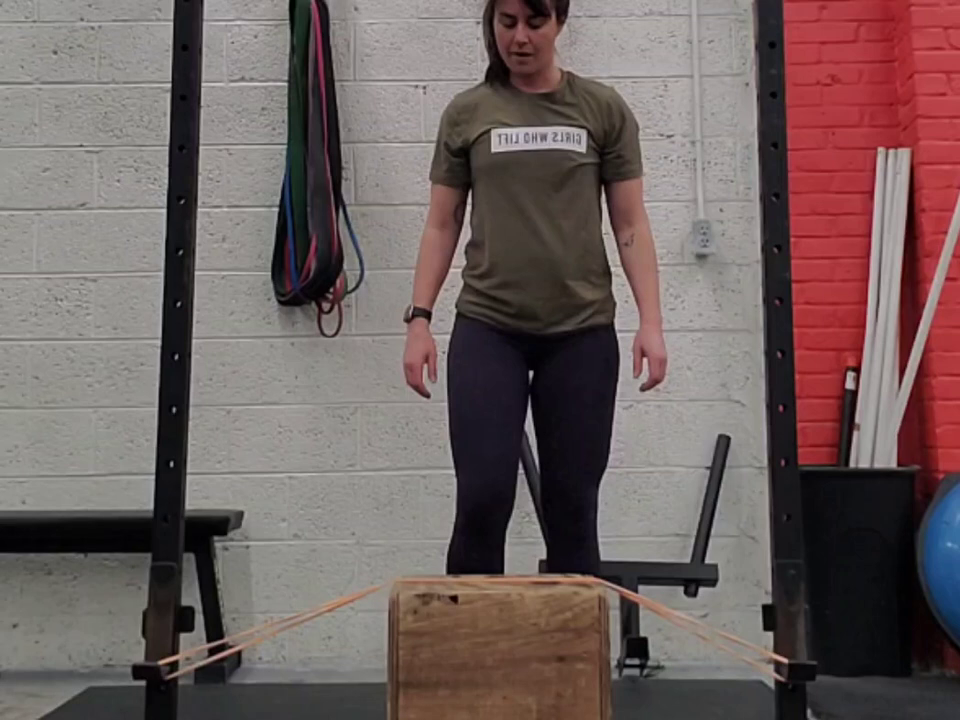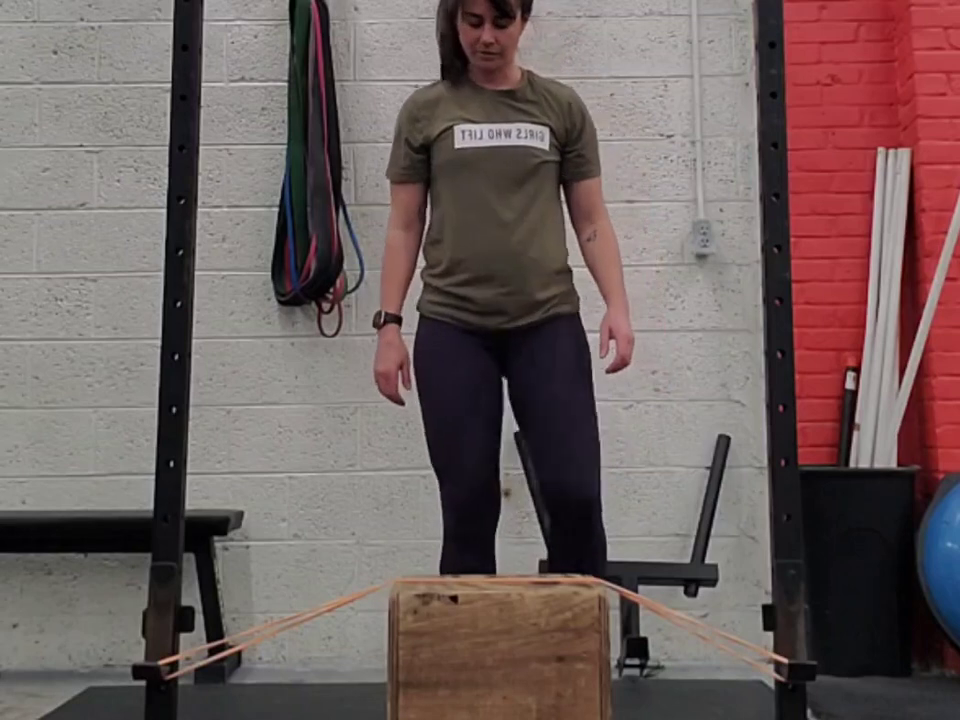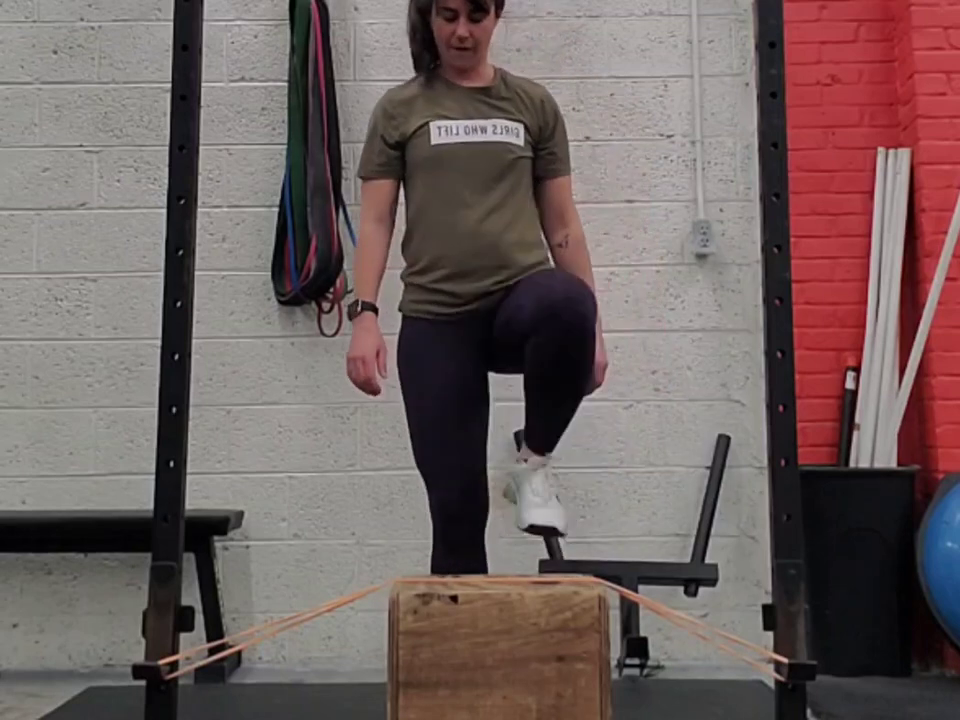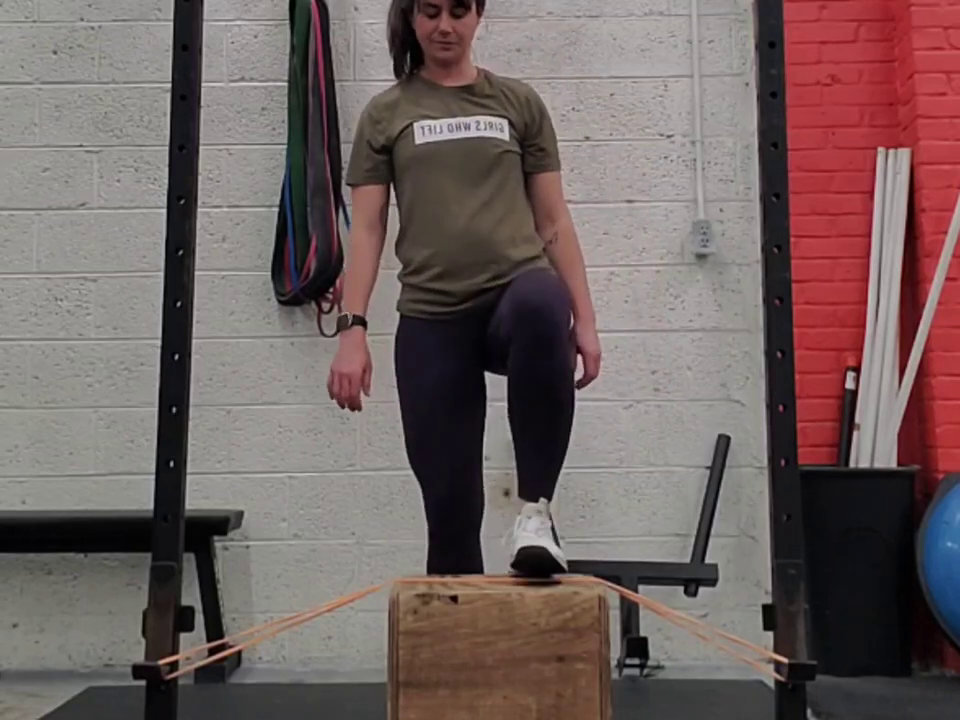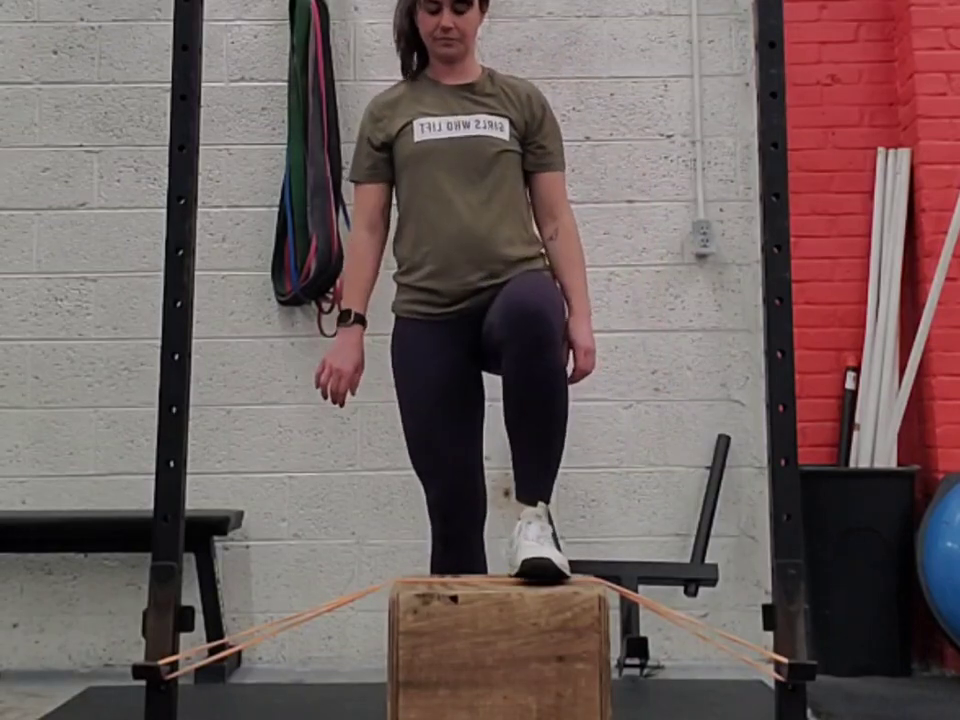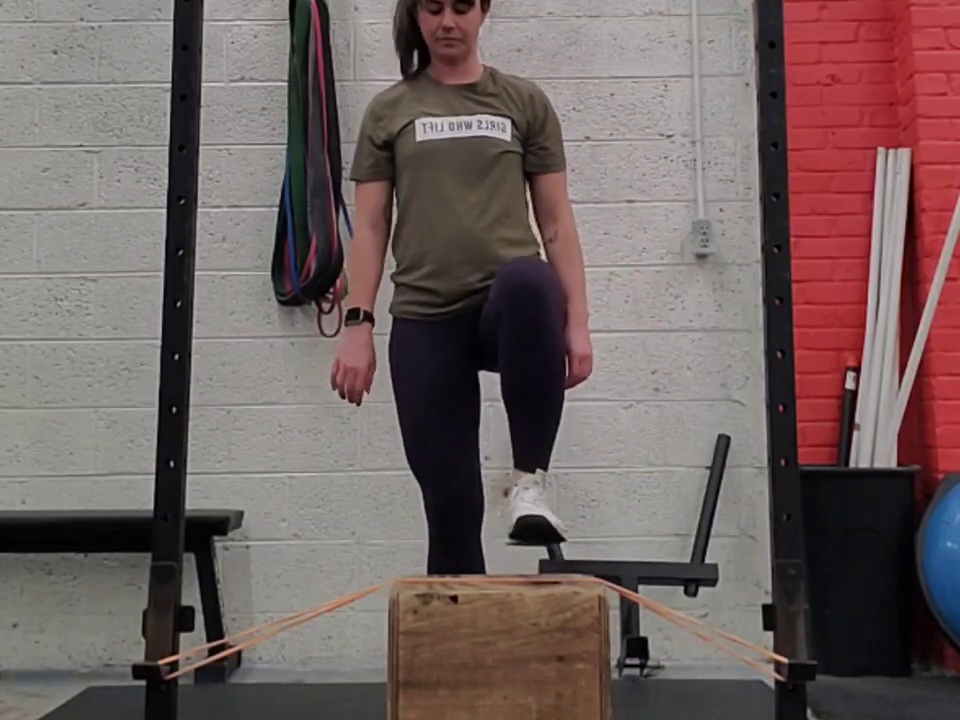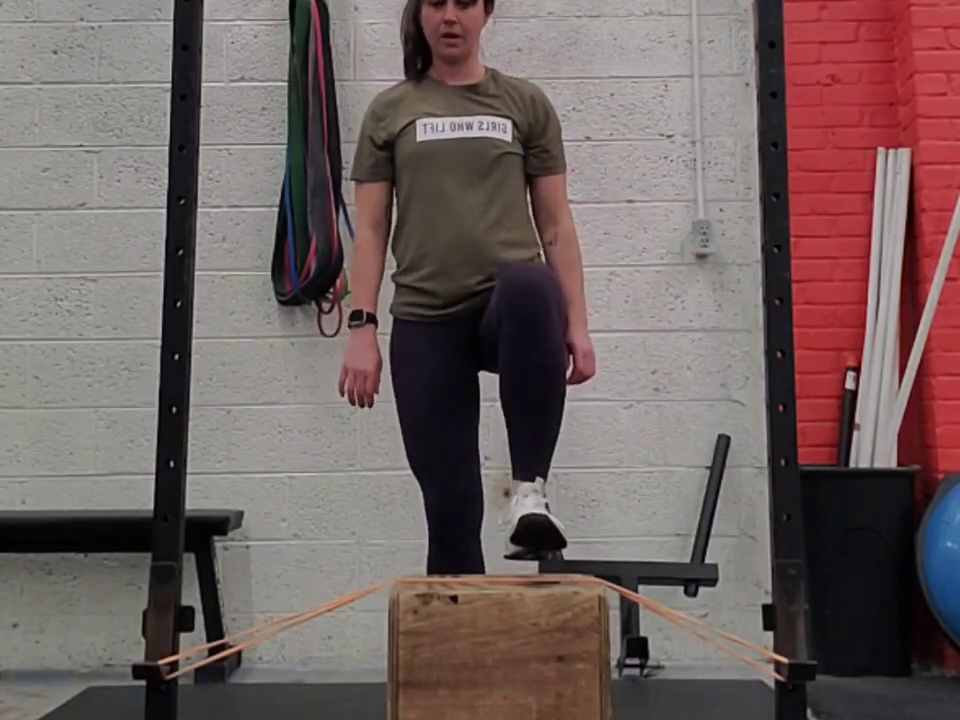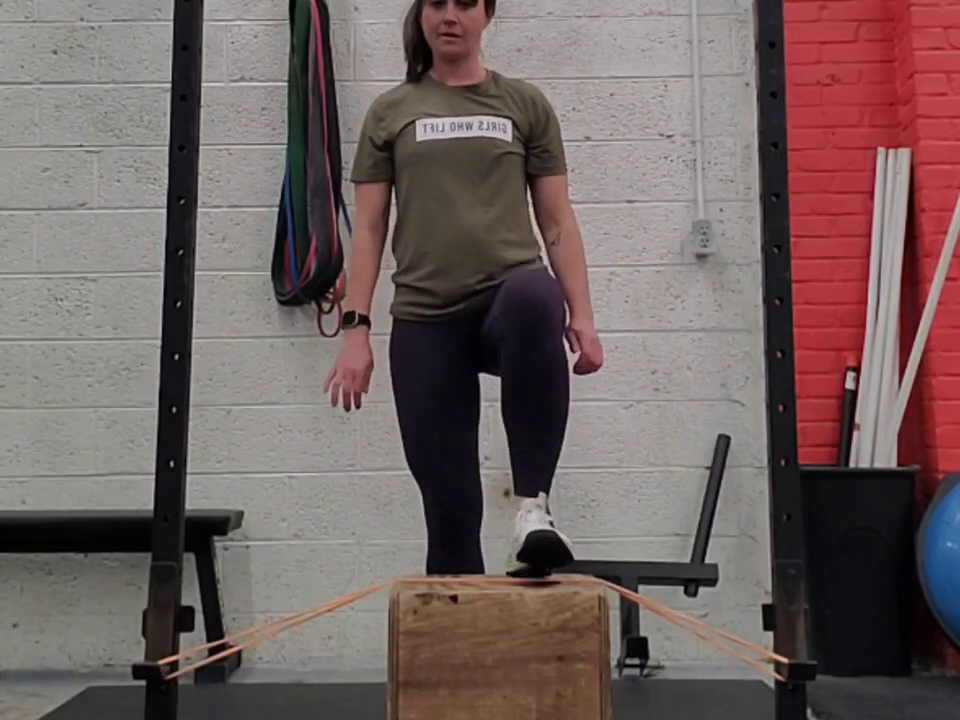
dt=0.3s
person 1, frame 1
left shoulder: (603, 108)
right shoulder: (466, 113)
left elbow: (630, 224)
right elbow: (442, 227)
left wrist: (650, 322)
right wrist: (418, 319)
left hip: (580, 332)
right hip: (487, 328)
left knee: (572, 507)
right knee: (483, 498)
person 1, frame 2
left shoulder: (561, 107)
right shoulder: (425, 110)
left elbow: (591, 220)
right elbow: (404, 227)
left wrist: (617, 307)
right wrist: (388, 326)
left hip: (546, 322)
right hip: (451, 329)
left knee: (574, 492)
right knee: (469, 503)
person 1, frame 3
left shoulder: (533, 104)
right shoulder: (399, 109)
left elbow: (562, 224)
right elbow: (375, 221)
left wrist: (591, 324)
right wrist: (364, 315)
left hip: (520, 303)
right hip: (435, 319)
left knee: (566, 301)
right knee: (456, 503)
left ankle: (534, 463)
person 1, frame 4
left shoulder: (519, 102)
right shoulder: (385, 113)
left elbow: (553, 220)
right elbow: (367, 229)
left wrist: (584, 316)
right wrist: (352, 329)
left hip: (512, 299)
right hip: (431, 319)
left knee: (540, 305)
right knee: (450, 503)
left ankle: (534, 507)
person 1, frame 5
left shoulder: (522, 100)
right shoulder: (388, 111)
left elbow: (554, 217)
right elbow: (369, 228)
left wrist: (579, 312)
right wrist: (350, 326)
left hip: (510, 293)
right hip: (427, 319)
left knee: (532, 311)
right knee: (452, 503)
left ankle: (534, 514)
person 1, frame 6
left shoulder: (524, 101)
right shoulder: (389, 110)
left elbow: (555, 220)
right elbow: (370, 227)
left wrist: (576, 320)
right wrist: (357, 325)
left hip: (509, 303)
right hip: (424, 319)
left knee: (528, 281)
right knee: (450, 503)
left ankle: (529, 483)
person 1, frame 7
left shoulder: (524, 102)
right shoulder: (389, 110)
left elbow: (555, 223)
right elbow: (371, 229)
left wrist: (576, 321)
right wrist: (361, 329)
left hip: (508, 312)
right hip: (424, 321)
left knee: (527, 285)
right knee: (450, 503)
left ankle: (529, 490)
person 1, frame 8
left shoulder: (525, 103)
right shoulder: (390, 111)
left elbow: (557, 222)
right elbow: (369, 229)
left wrist: (581, 314)
right wrist: (354, 329)
left hip: (505, 306)
right hip: (425, 322)
left knee: (531, 299)
right knee: (450, 503)
left ankle: (532, 504)
